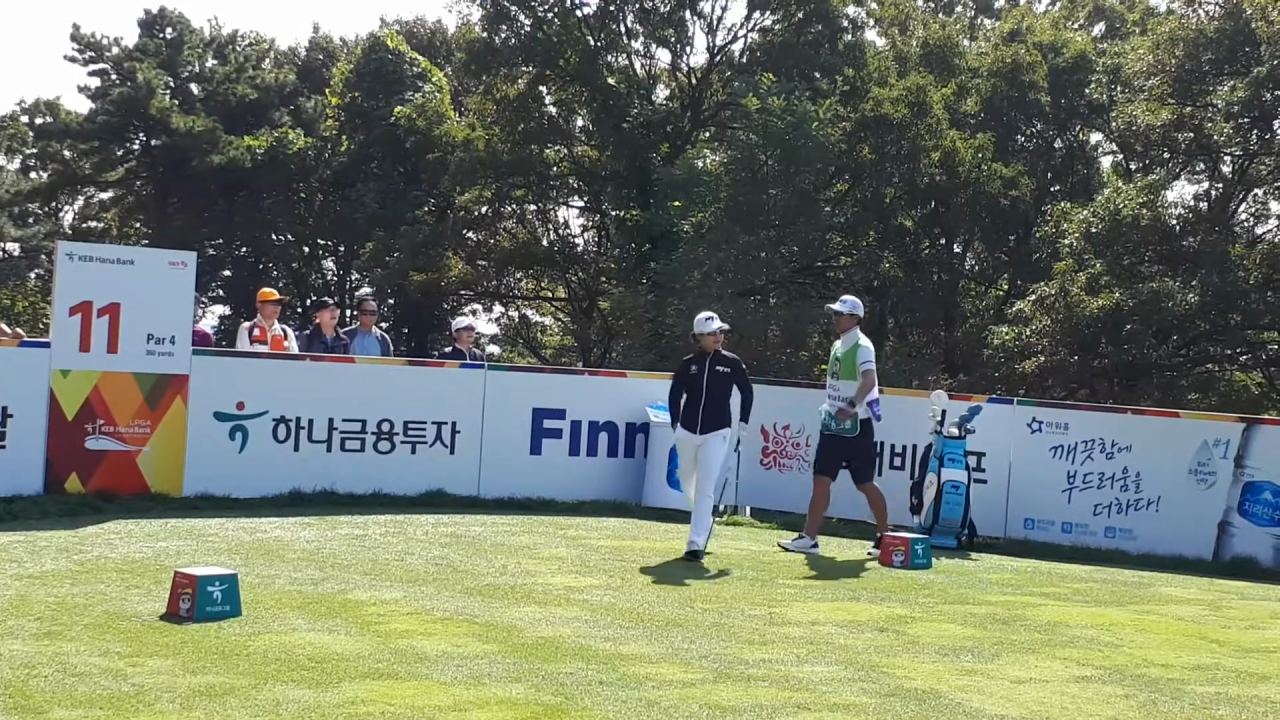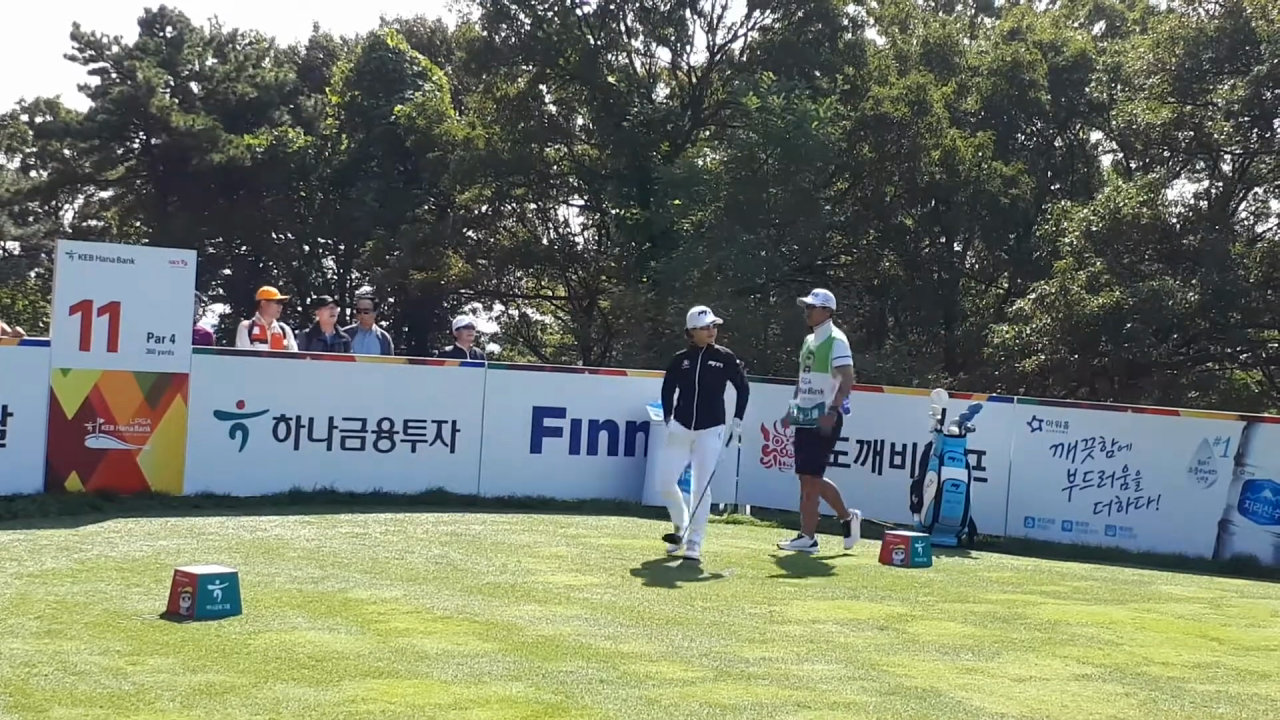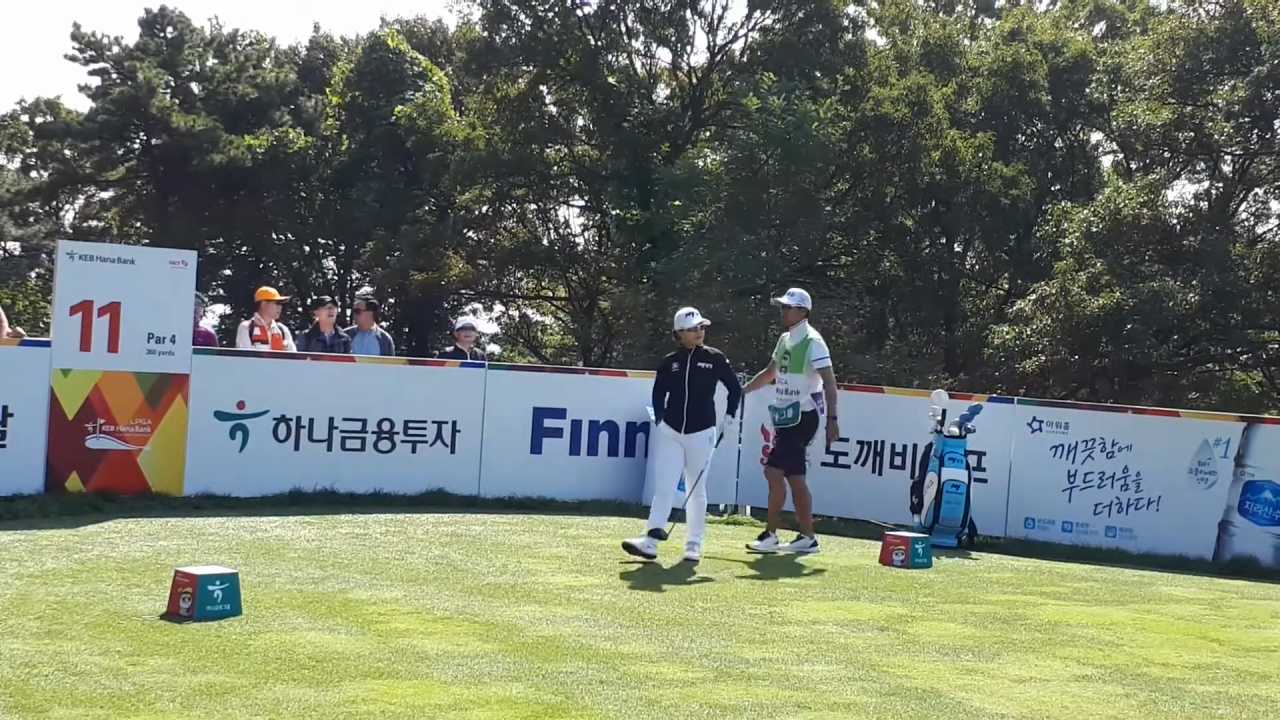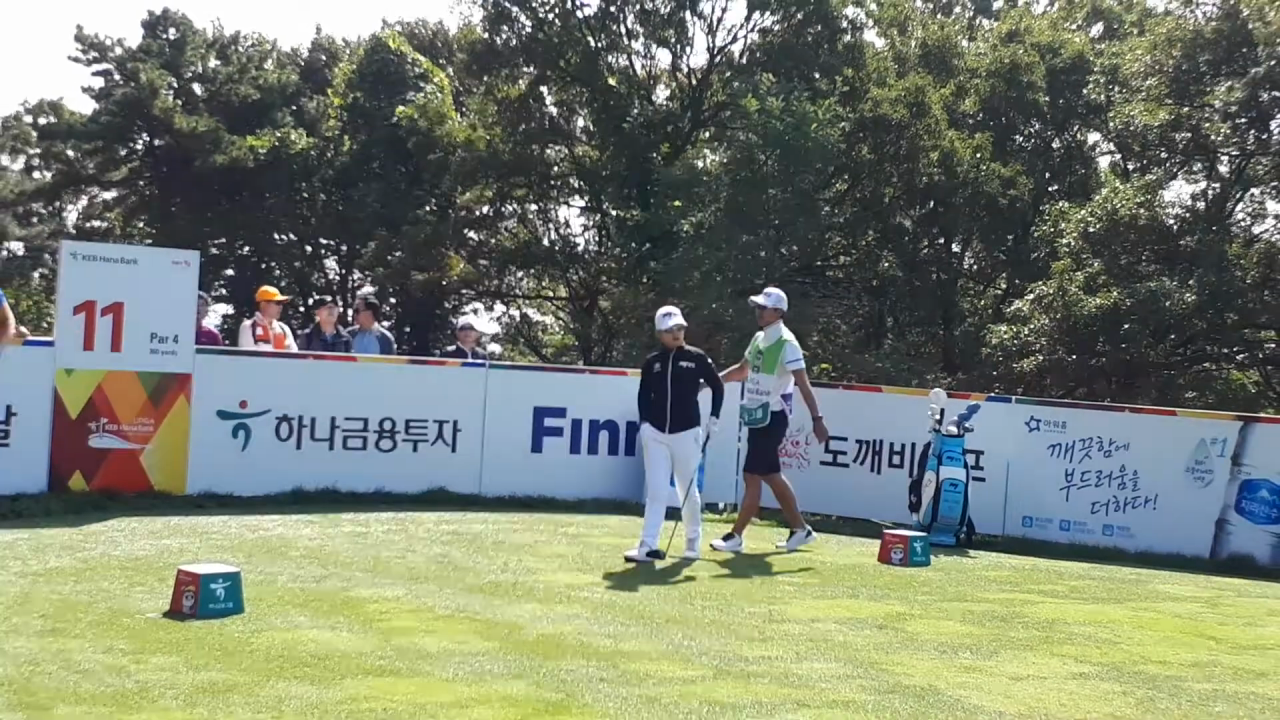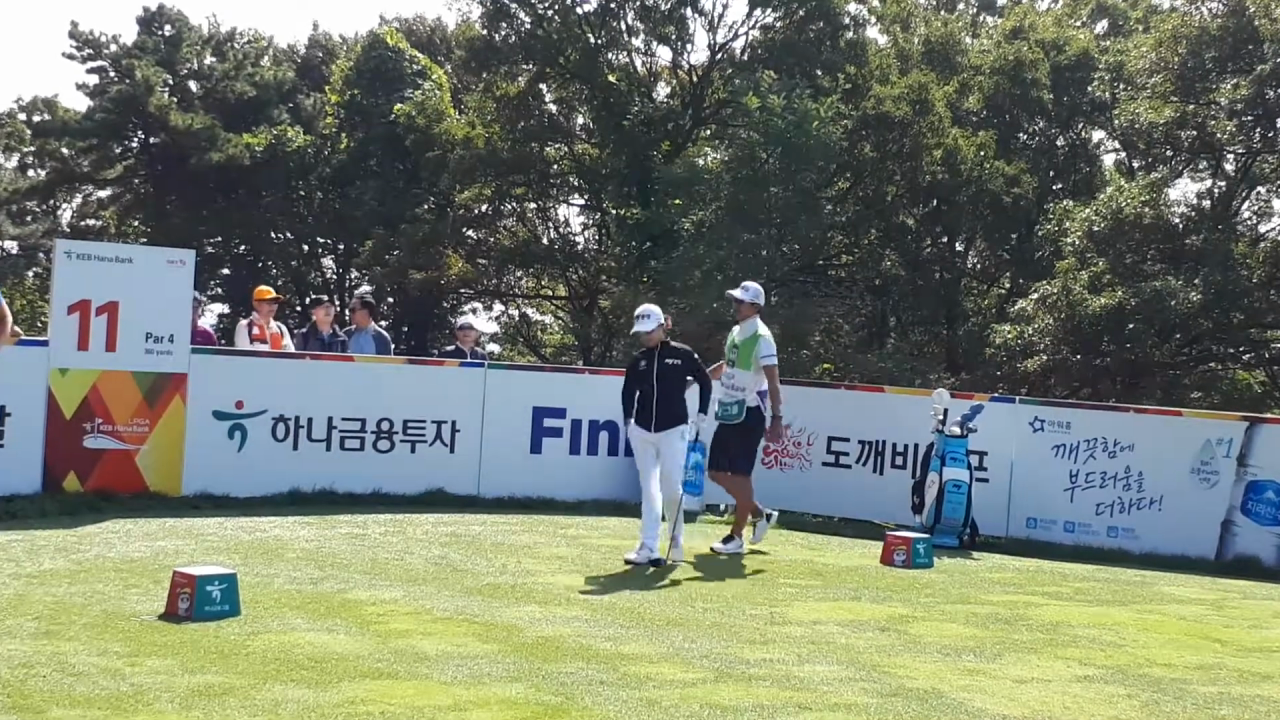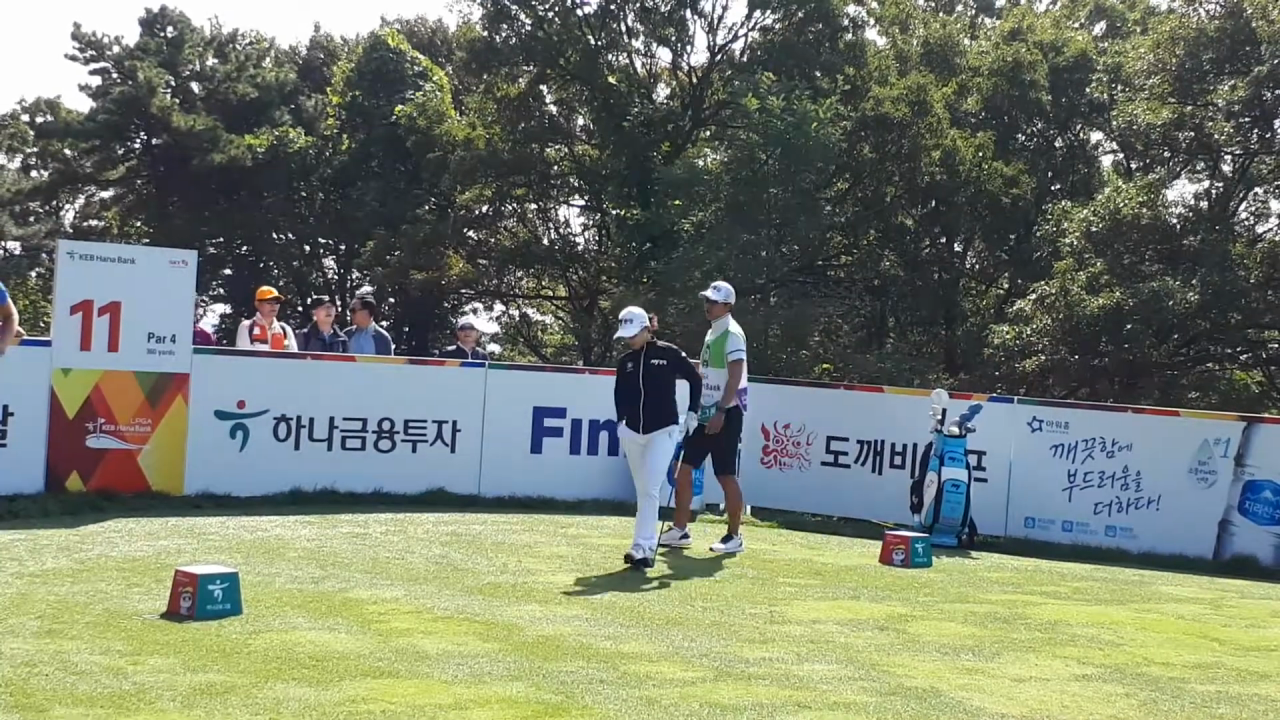
dt=0.2s
person 1, frame 1
left shoulder: (862, 347)
right shoulder: (838, 346)
left elbow: (869, 381)
left wrist: (851, 406)
left hip: (857, 427)
right hip: (833, 425)
left knee: (865, 484)
right knee: (821, 480)
left ankle: (884, 536)
right ankle: (809, 538)
person 1, frame 2
left shoulder: (836, 341)
right shoulder: (810, 340)
left elbow: (848, 379)
left wrist: (831, 412)
right wrist: (791, 409)
left hip: (826, 419)
right hip: (805, 419)
left knee: (814, 478)
right knee: (806, 478)
left ankle: (848, 517)
right ankle: (807, 536)
person 1, frame 3
left shoulder: (812, 342)
right shoulder: (785, 339)
left elbow: (829, 383)
right elbow: (770, 373)
left wrist: (832, 418)
right wrist: (740, 392)
left hip: (802, 417)
right hip: (785, 418)
left knee: (774, 472)
right knee: (795, 477)
left ankle: (770, 534)
right ankle: (807, 537)
person 1, frame 4
left shoulder: (786, 343)
right shoulder: (759, 338)
left elbow: (803, 383)
right elbow: (743, 369)
left wrist: (816, 419)
left hip: (772, 418)
right hip: (758, 418)
left knee: (752, 476)
right knee: (772, 477)
left ankle: (735, 536)
right ankle: (800, 529)
person 1, frame 5
left shoulder: (761, 337)
right shoulder: (736, 332)
left elbow: (772, 381)
left wrist: (776, 418)
left hip: (748, 415)
right hip: (730, 415)
left knee: (739, 477)
right knee: (716, 472)
left ankle: (736, 537)
right ankle: (760, 514)
person 1, frame 6
left shoulder: (732, 334)
right shoulder: (712, 332)
left elbow: (735, 377)
left wrist: (722, 412)
left hip: (725, 414)
right hip: (705, 414)
left knee: (726, 476)
right knee: (684, 468)
left ankle: (734, 536)
right ankle: (679, 529)
person 2, frame 1
left shoulder: (732, 363)
right shoulder: (688, 364)
left elbow: (747, 392)
right elbow: (675, 395)
left wrist: (743, 423)
right wrist: (675, 424)
left hip: (717, 434)
right hip: (688, 432)
left knee: (705, 489)
right knee: (688, 486)
left ankle: (696, 543)
right ankle: (702, 532)
person 2, frame 2
left shoulder: (725, 358)
right shoulder: (680, 359)
left elbow: (743, 388)
right elbow: (668, 389)
left wrist: (738, 419)
right wrist: (668, 418)
left hip: (710, 430)
right hip: (680, 428)
left knee: (701, 488)
right knee: (666, 481)
left ankle: (693, 543)
right ankle: (682, 528)
person 2, frame 3
left shoulder: (715, 358)
right shoulder: (670, 361)
left elbow: (735, 388)
right elbow: (659, 392)
left wrist: (729, 417)
right wrist: (659, 420)
left hip: (701, 432)
right hip: (670, 431)
left knee: (696, 490)
right knee: (663, 486)
left ankle: (694, 544)
right ankle: (651, 541)
person 2, frame 4
left shoulder: (696, 358)
right shoulder: (652, 362)
left elbow: (718, 387)
right elbow: (644, 394)
left wrist: (714, 418)
right wrist: (644, 422)
left hip: (687, 432)
right hip: (655, 433)
left knee: (687, 490)
right knee: (656, 490)
left ankle: (693, 541)
right ankle: (648, 546)
person 2, frame 5
left shoulder: (682, 354)
right shoulder: (638, 360)
left elbow: (705, 382)
right elbow: (628, 391)
left wrist: (702, 414)
right wrist: (628, 420)
left hip: (674, 430)
right hip: (642, 431)
left knee: (671, 486)
right knee: (649, 490)
left ankle: (676, 537)
right ankle: (648, 548)
person 2, frame 6
left shoulder: (669, 353)
right shoulder: (626, 361)
left elbow: (695, 380)
right elbow: (620, 392)
left wrist: (692, 413)
right wrist: (620, 420)
left hip: (663, 431)
right hip: (632, 432)
left knee: (650, 488)
right knee: (642, 491)
left ankle: (642, 547)
right ankle: (646, 548)
